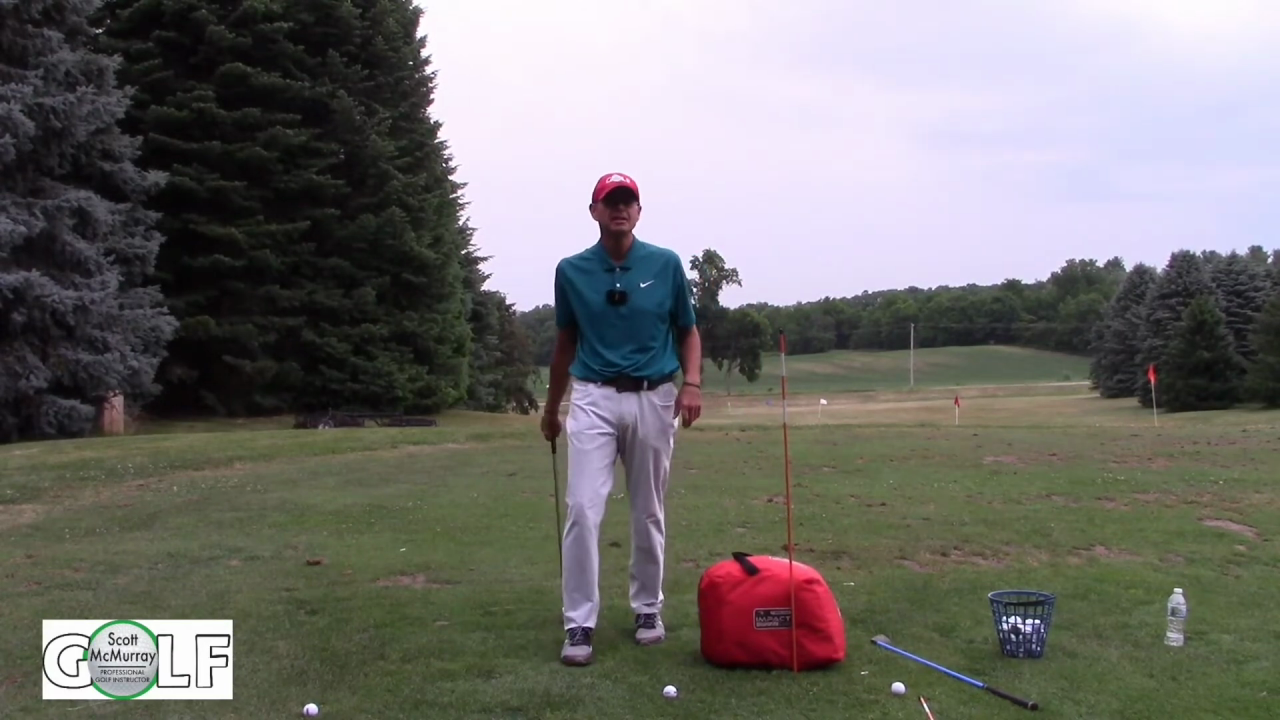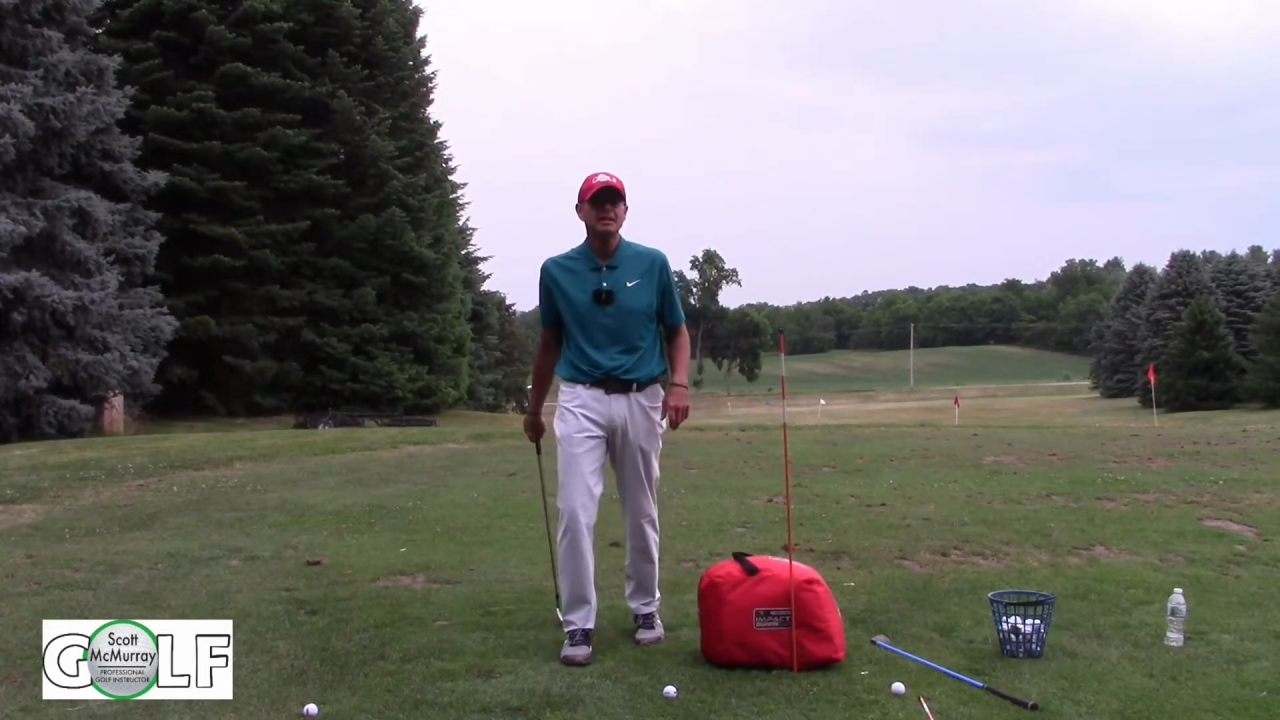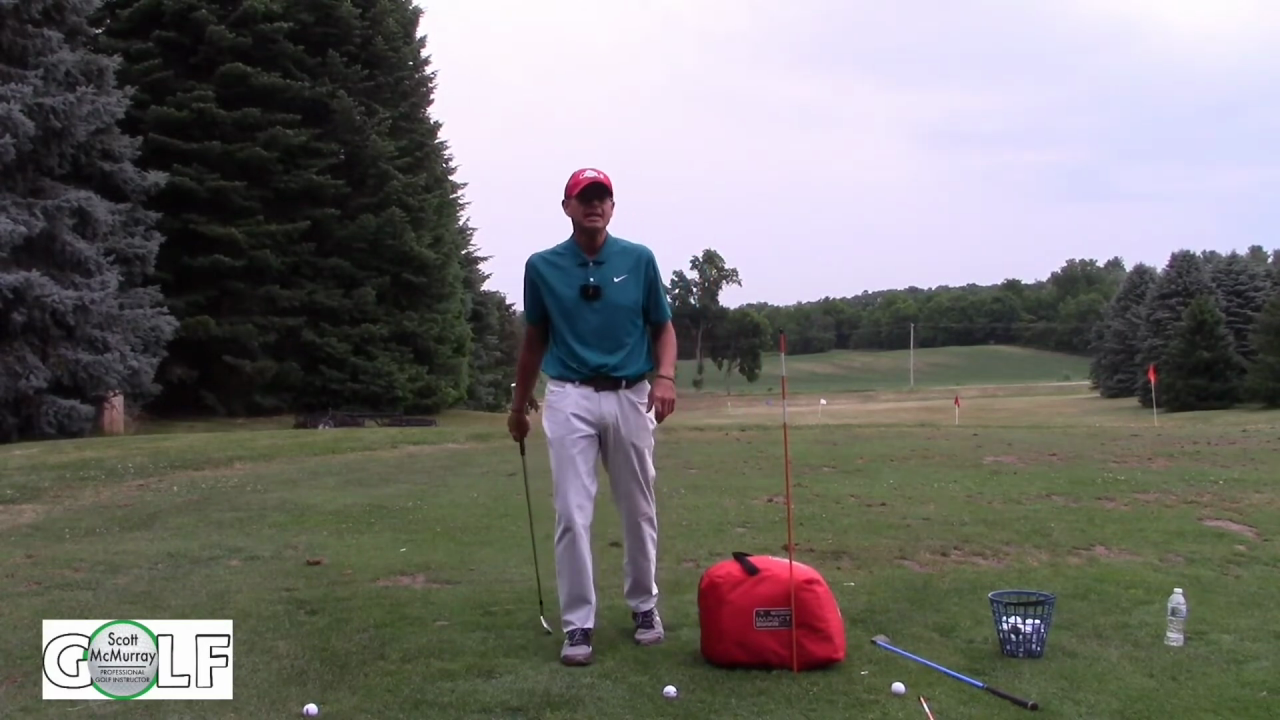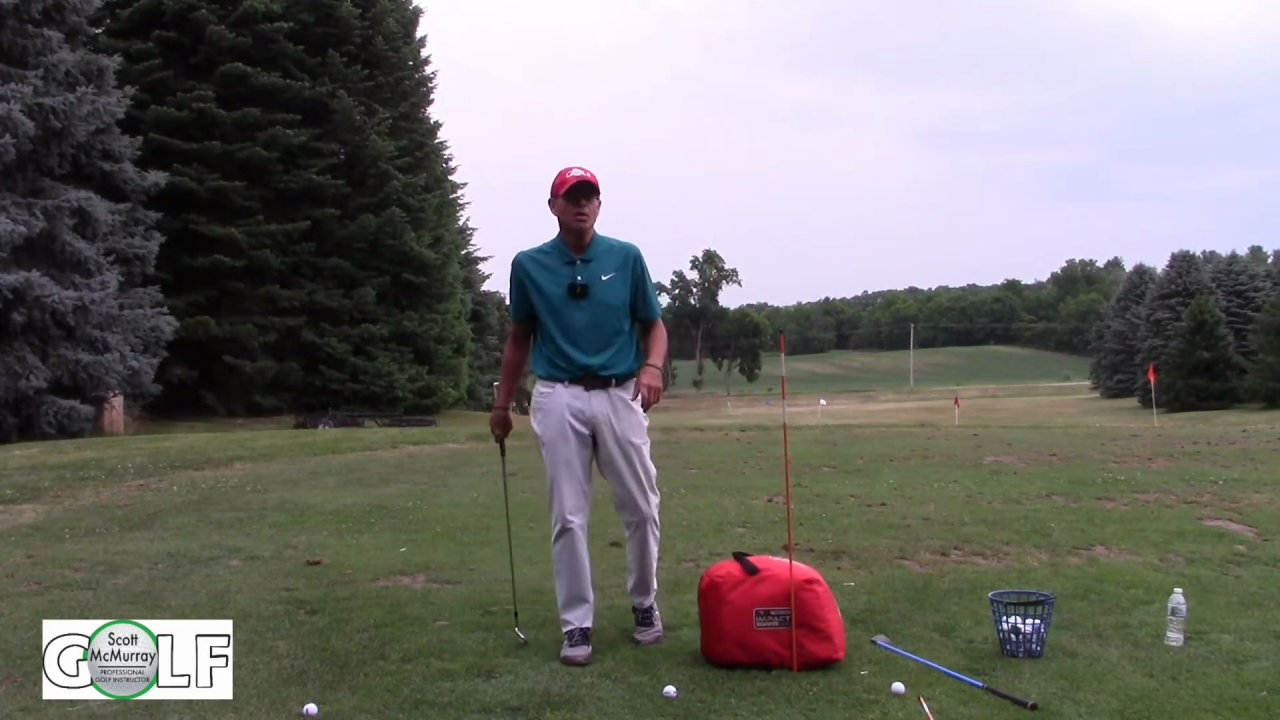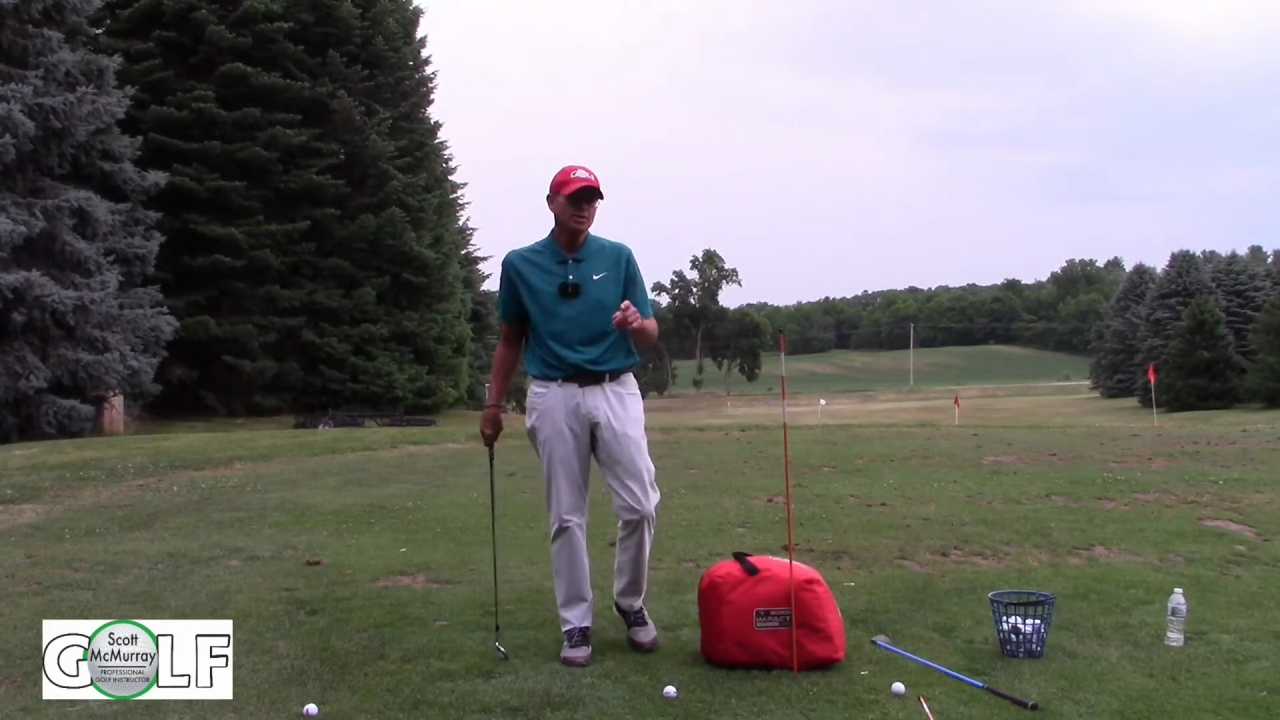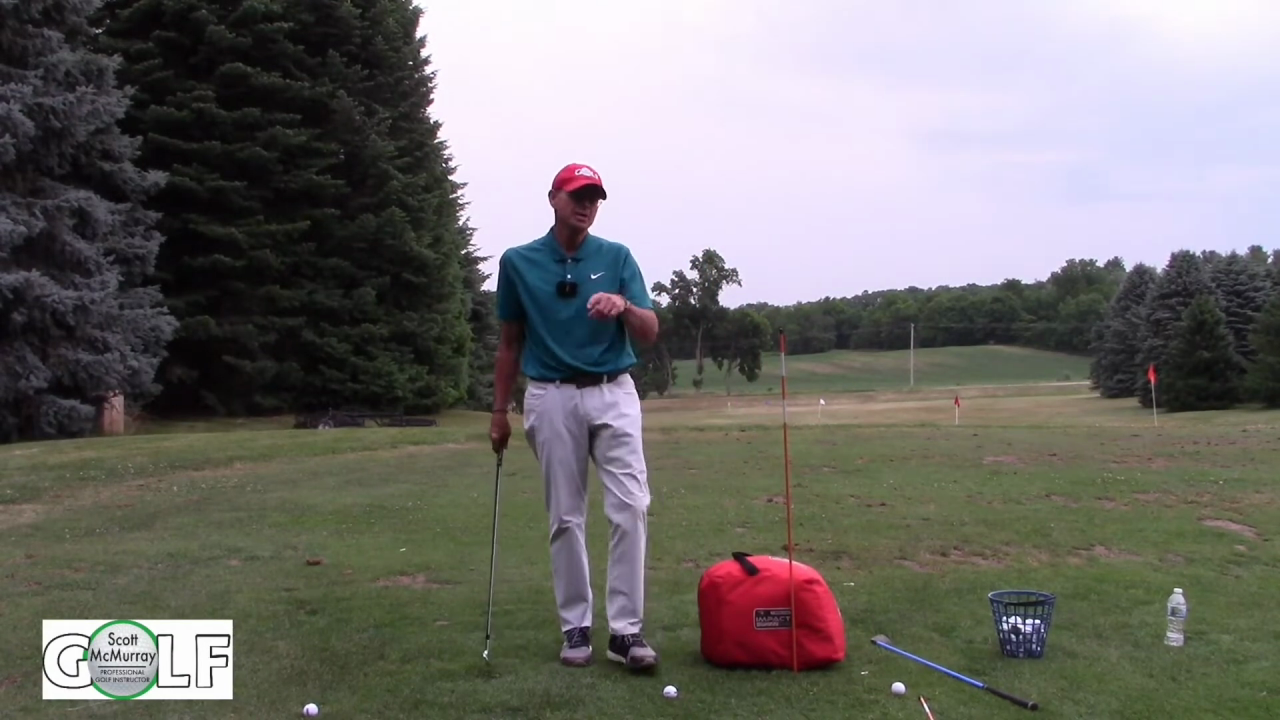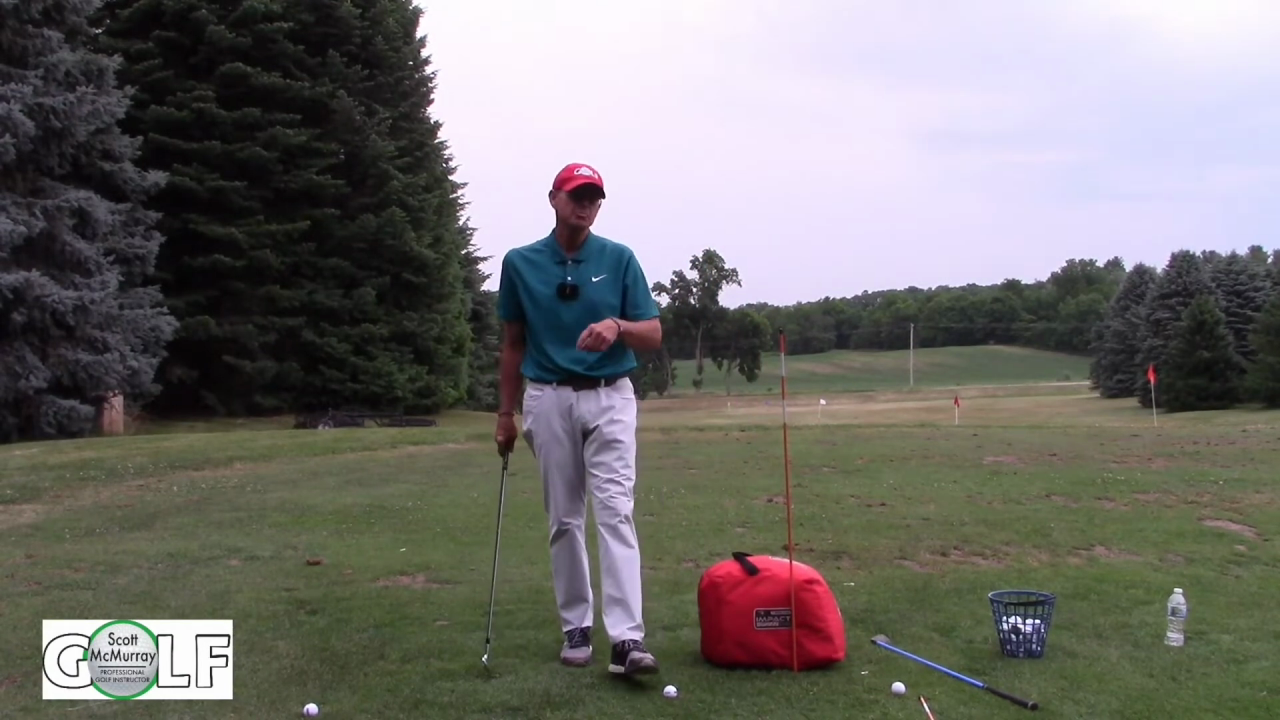
dt=0.2s
person 1, frame 1
left shoulder: (666, 265)
right shoulder: (571, 270)
left elbow: (687, 331)
right elbow: (566, 343)
left wrist: (691, 383)
right wrist: (551, 407)
left hip: (653, 400)
right hip: (593, 399)
left knee: (648, 514)
right knee: (583, 511)
left ankle: (647, 607)
right ankle: (579, 623)
person 1, frame 2
left shoulder: (653, 264)
right shoulder: (556, 271)
left elbow: (676, 332)
right elbow: (550, 343)
left wrist: (678, 384)
right wrist: (534, 407)
left hip: (640, 400)
right hip: (581, 401)
left knee: (641, 514)
right knee: (575, 513)
left ankle: (645, 606)
right ankle: (579, 624)
person 1, frame 3
left shoulder: (639, 260)
right shoulder: (541, 266)
left elbow: (662, 327)
right elbow: (534, 340)
left wrist: (665, 376)
right wrist: (518, 404)
left hip: (629, 398)
right hip: (569, 400)
left knee: (638, 513)
right knee: (572, 516)
left ankle: (644, 605)
right ankle: (578, 625)
person 1, frame 4
left shoulder: (627, 257)
right shoulder: (528, 265)
left elbow: (653, 325)
right elbow: (519, 339)
left wrist: (652, 367)
right wrist: (501, 403)
left hip: (620, 397)
right hip: (559, 399)
left knee: (640, 510)
right knee: (568, 518)
left ankle: (644, 600)
right ankle: (576, 624)
person 1, frame 5
left shoulder: (619, 257)
right shoulder: (519, 263)
left elbow: (651, 329)
right elbow: (510, 340)
left wrist: (638, 324)
right wrist: (493, 404)
left hip: (616, 392)
right hip: (554, 398)
left knee: (639, 504)
right knee: (567, 517)
left ankle: (632, 601)
right ankle: (576, 624)
person 1, frame 6
left shoulder: (618, 257)
right shoulder: (517, 262)
left elbow: (650, 332)
right elbow: (510, 341)
left wrist: (622, 308)
right wrist: (499, 409)
left hip: (613, 393)
right hip: (551, 398)
left knee: (630, 508)
right knee: (565, 517)
left ankle: (625, 629)
right ankle: (576, 625)
person 1, frame 7
left shoulder: (620, 258)
right shoulder: (519, 262)
left elbow: (653, 334)
right elbow: (513, 343)
left wrist: (617, 326)
right wrist: (505, 413)
left hip: (610, 398)
right hip: (549, 400)
left knee: (616, 513)
right knee: (564, 520)
left ankle: (626, 637)
right ankle: (576, 625)
